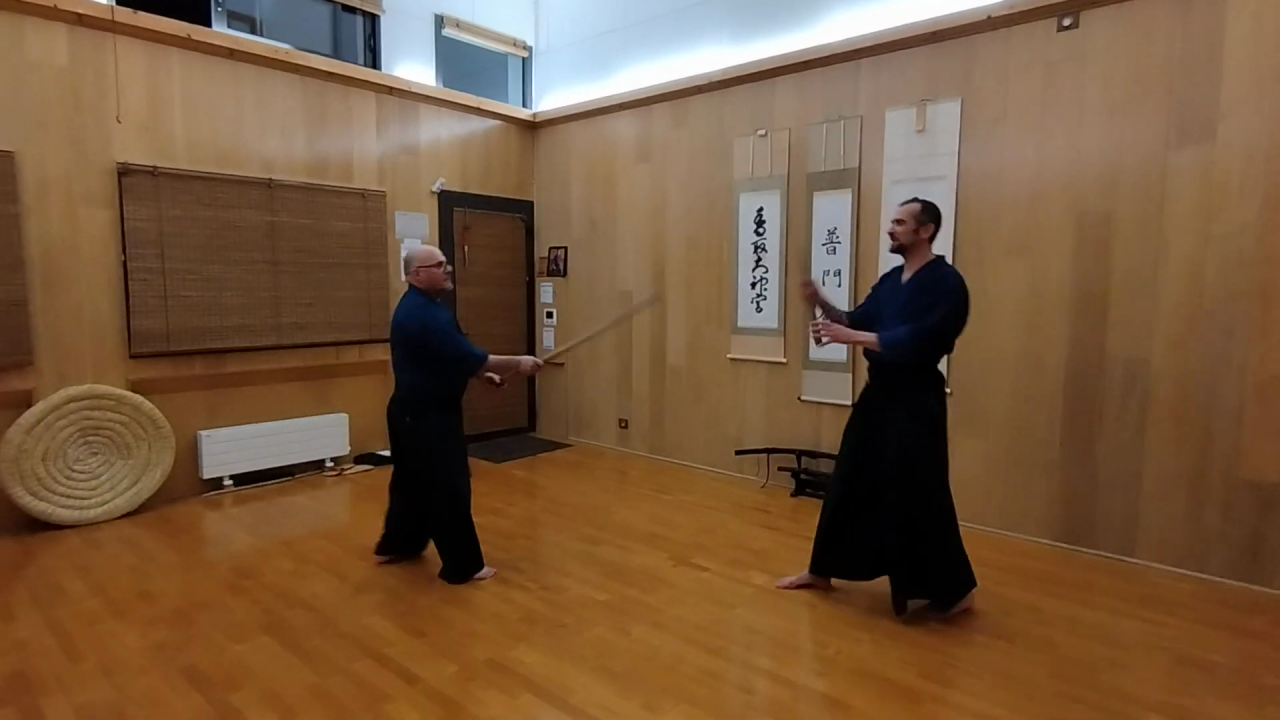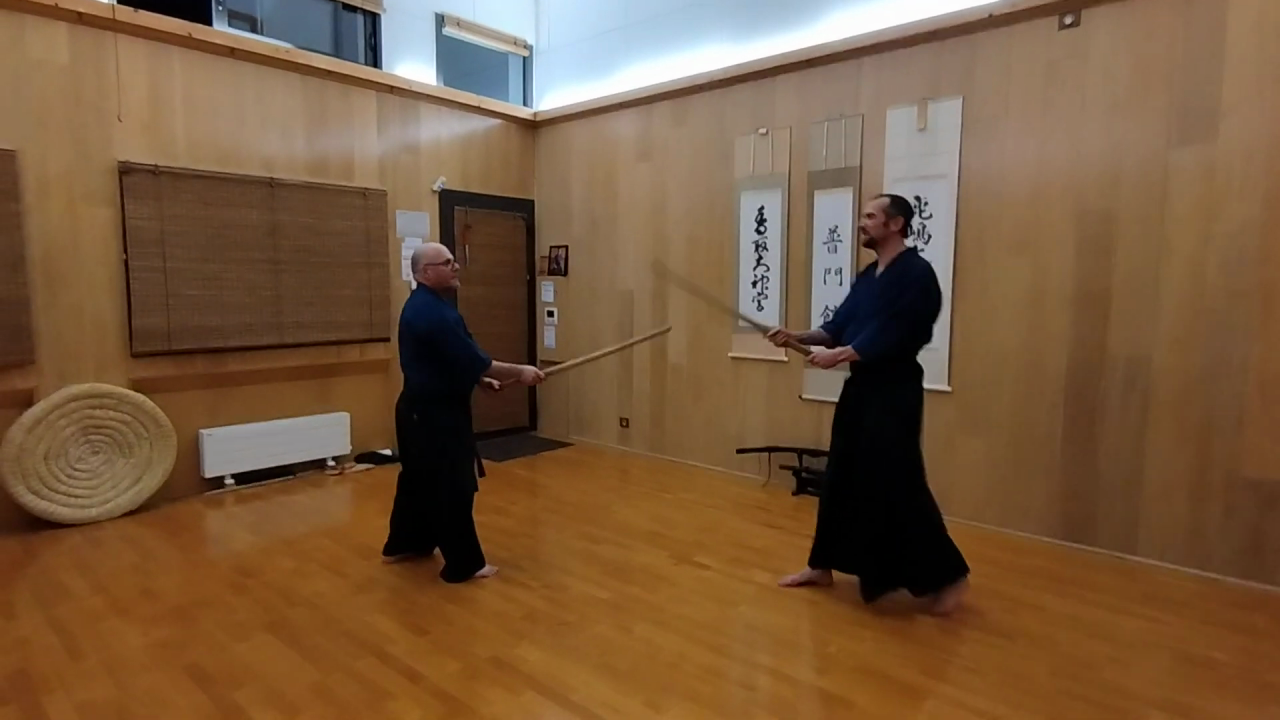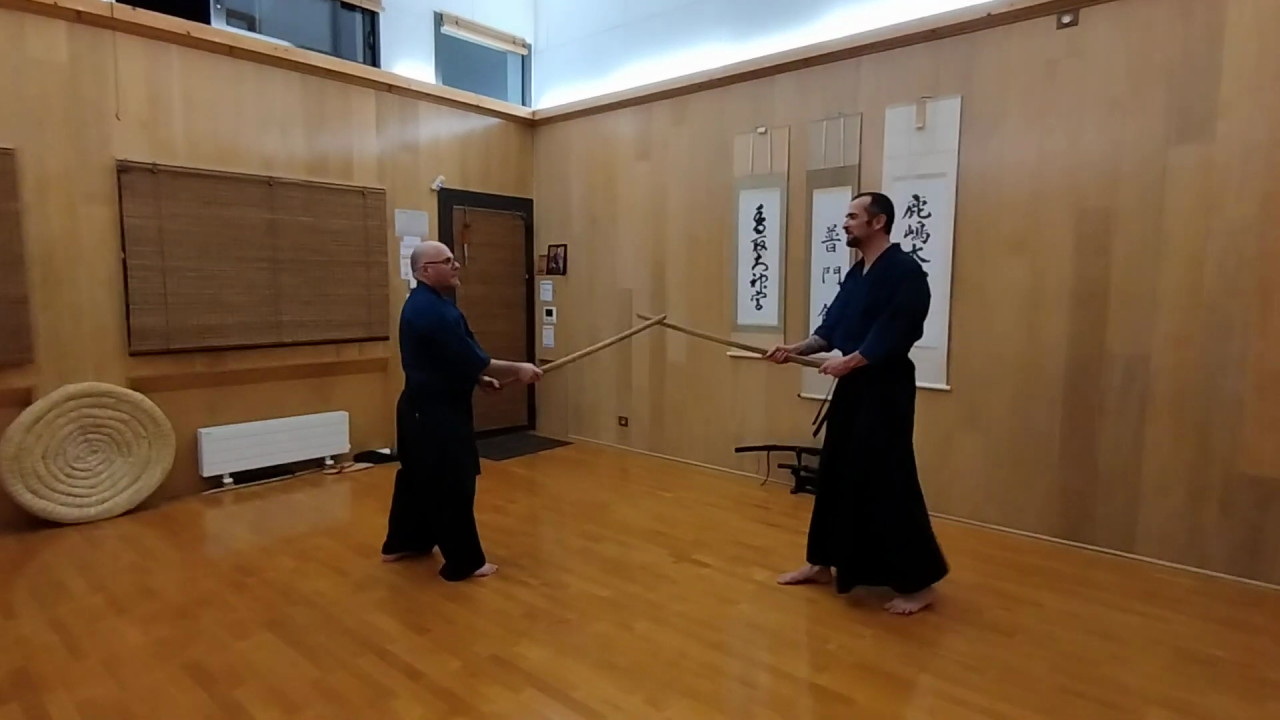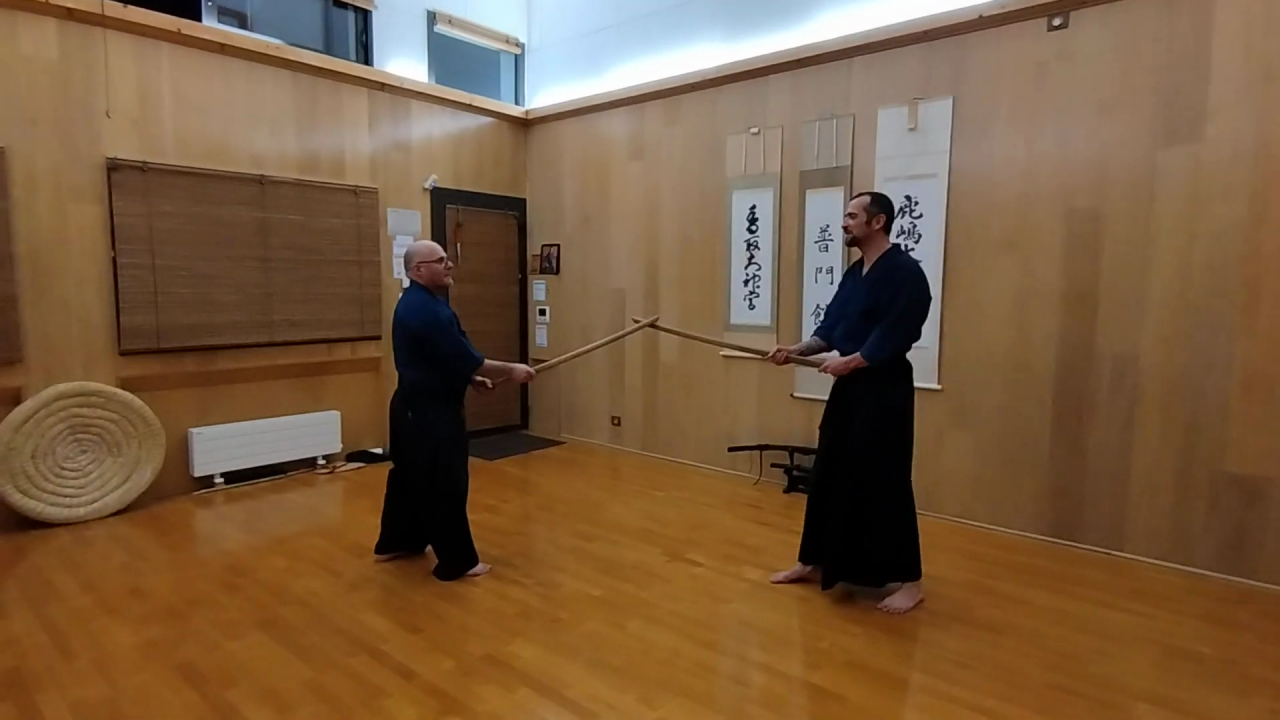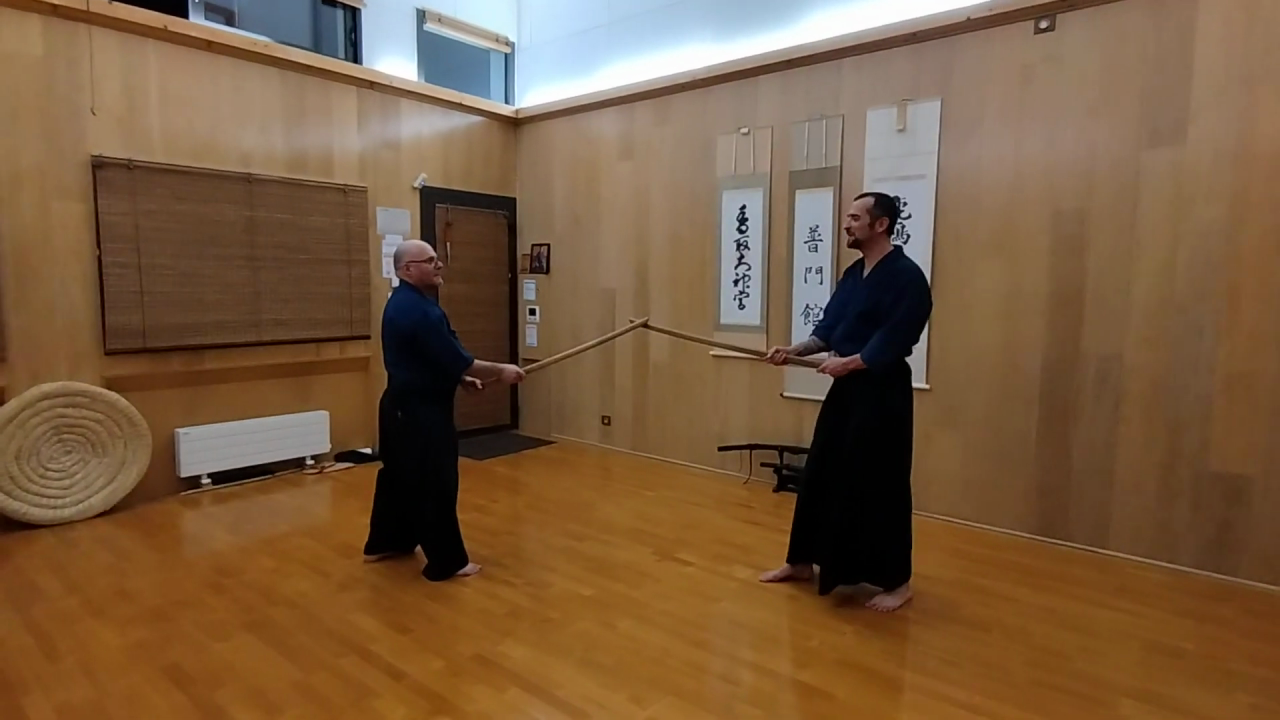
dt=0.2s
person 1, frame 1
left shoulder: (946, 284)
right shoulder: (891, 280)
left elbow: (915, 341)
right elbow: (859, 321)
left wrist: (851, 336)
right wrist: (823, 305)
left hip: (915, 400)
right hip: (877, 394)
left knee: (918, 495)
right knee: (848, 483)
left ankle: (953, 591)
right ankle: (821, 570)
person 1, frame 2
left shoulder: (916, 274)
right shoulder: (868, 276)
left elbow: (890, 335)
right elbow: (839, 327)
left wrist: (838, 355)
right wrist: (798, 336)
left hip: (894, 390)
right hip: (861, 387)
left knee: (897, 484)
right knee: (842, 478)
left ankle: (946, 577)
right ankle: (822, 565)
person 1, frame 3
left shoulder: (904, 271)
right shoulder: (857, 273)
left elbow: (893, 335)
right elbow: (833, 327)
left wrist: (849, 361)
right wrist: (794, 349)
left hip: (887, 387)
right hip: (854, 386)
left knee: (887, 481)
right knee: (836, 473)
left ankle: (919, 579)
right ankle: (822, 562)
person 1, frame 4
left shoulder: (905, 272)
right shoulder: (854, 273)
left elbow: (895, 337)
right elbow: (831, 328)
left wrist: (851, 360)
right wrist: (795, 350)
left hip: (885, 389)
right hip: (850, 386)
left knee: (882, 481)
right knee: (830, 474)
left ankle: (907, 579)
right ankle: (815, 560)
person 1, frame 5
left shoulder: (906, 276)
right shoulder: (853, 274)
left elbow: (896, 340)
right elbow: (829, 329)
left wrist: (850, 362)
right wrist: (793, 351)
left hip: (883, 391)
right hip: (847, 388)
left knee: (880, 485)
right knee: (820, 473)
left ankle: (896, 580)
right ankle: (802, 560)
person 2, frame 1
left shoulder: (420, 308)
right shoulder: (422, 314)
left elbow: (451, 357)
right elbow: (463, 356)
left wrist: (482, 373)
right wrist: (515, 363)
left hip: (415, 411)
right hip: (425, 415)
left knee: (414, 481)
right knee: (448, 489)
left ankle: (397, 544)
right ankle: (463, 565)
person 2, frame 2
left shoulder: (424, 305)
right shoulder: (431, 312)
right elbow: (468, 359)
left wrist: (480, 379)
right wrist: (518, 372)
left hip: (423, 408)
right hip: (434, 413)
left knee: (419, 480)
right knee: (452, 487)
left ankle: (403, 544)
right ankle: (463, 564)
person 2, frame 3
left shoulder: (422, 303)
right shoulder: (433, 310)
right elbow: (468, 359)
left wrist: (478, 379)
right wrist: (516, 370)
left hip: (423, 407)
right hip: (437, 412)
left knee: (418, 477)
right knee: (452, 485)
left ankle: (403, 542)
right ankle: (463, 562)
person 2, frame 4
left shoulder: (414, 303)
right shoulder: (427, 310)
right elbow: (463, 358)
left wrist: (470, 378)
right wrist: (510, 370)
left hip: (415, 406)
right hip: (430, 411)
left knee: (410, 476)
right knee: (445, 484)
left ankle: (395, 542)
right ankle: (456, 561)
person 2, frame 5
left shoulder: (404, 302)
right shoulder: (417, 309)
right elbow: (453, 358)
left wrist: (460, 378)
right wrist: (500, 371)
left hip: (405, 405)
right hip: (420, 410)
left knee: (400, 476)
right knee: (435, 484)
left ankle: (384, 543)
right ankle: (446, 561)
